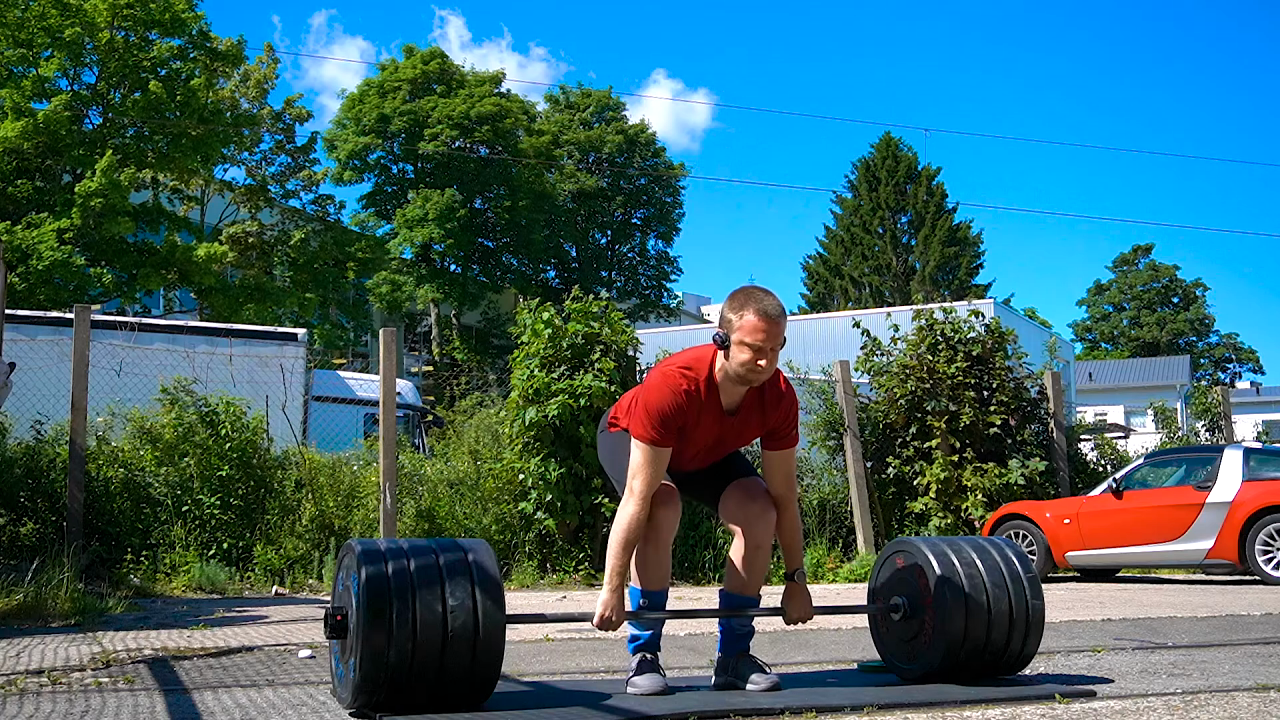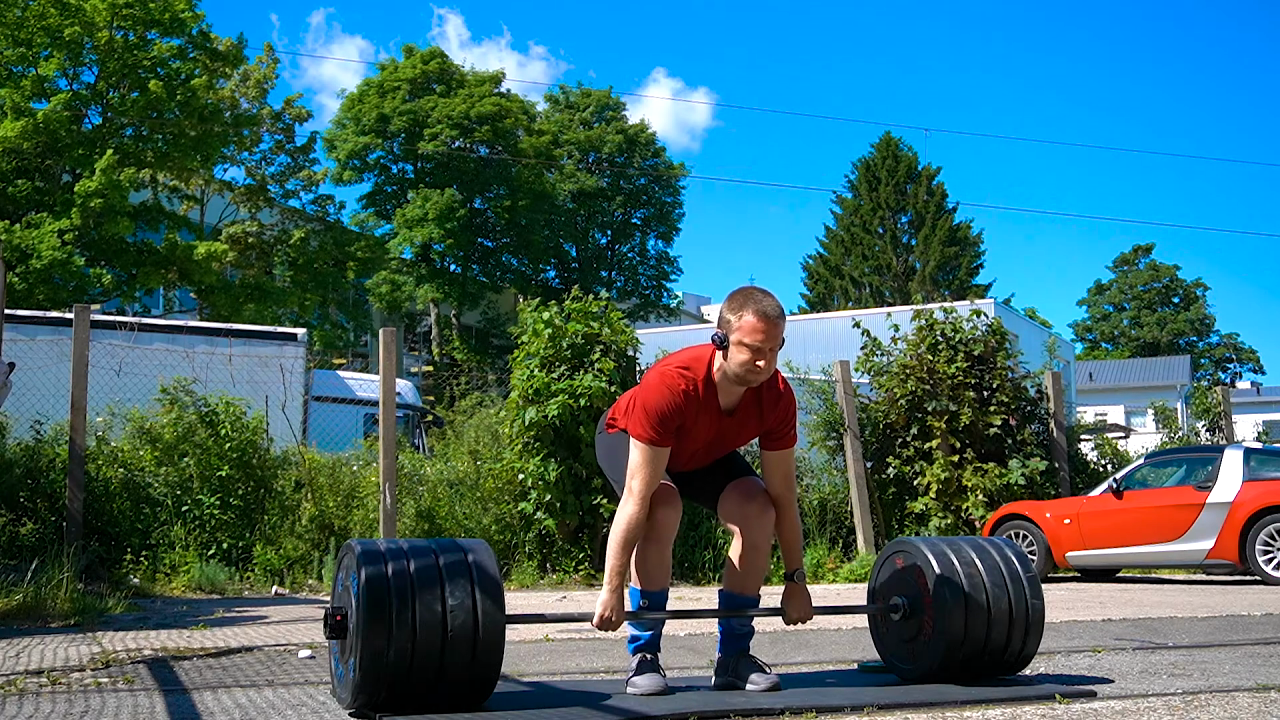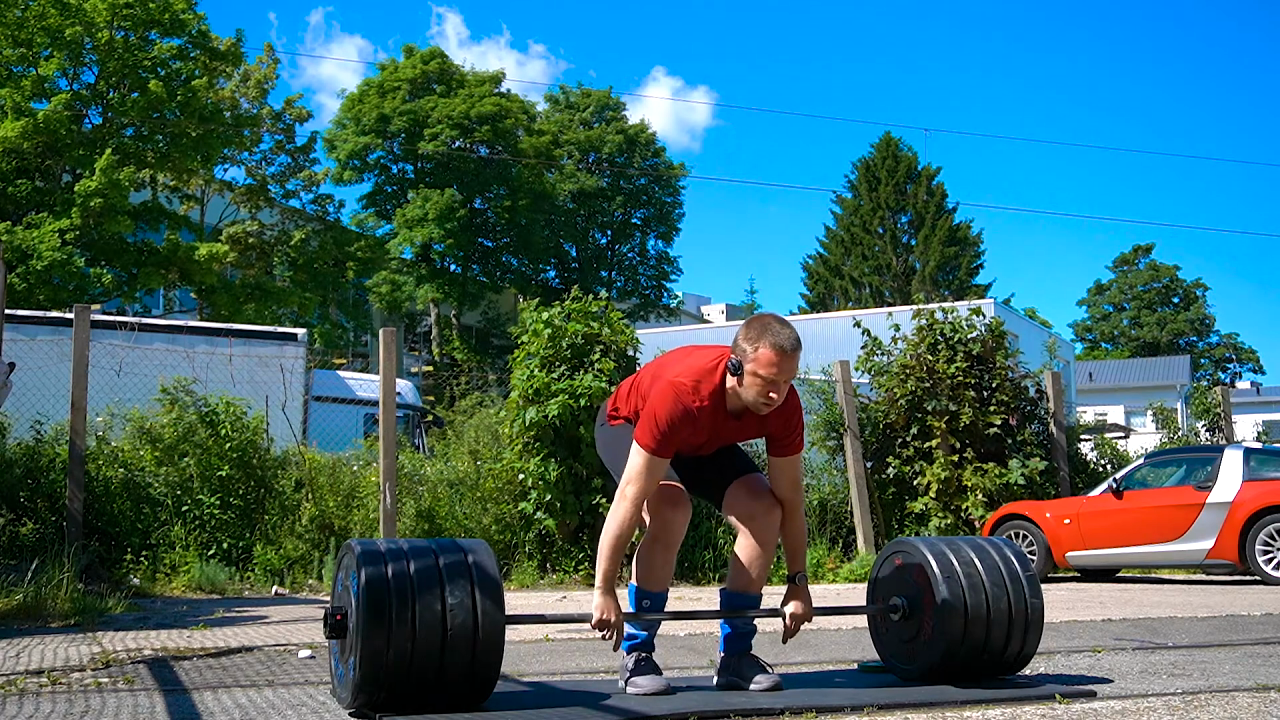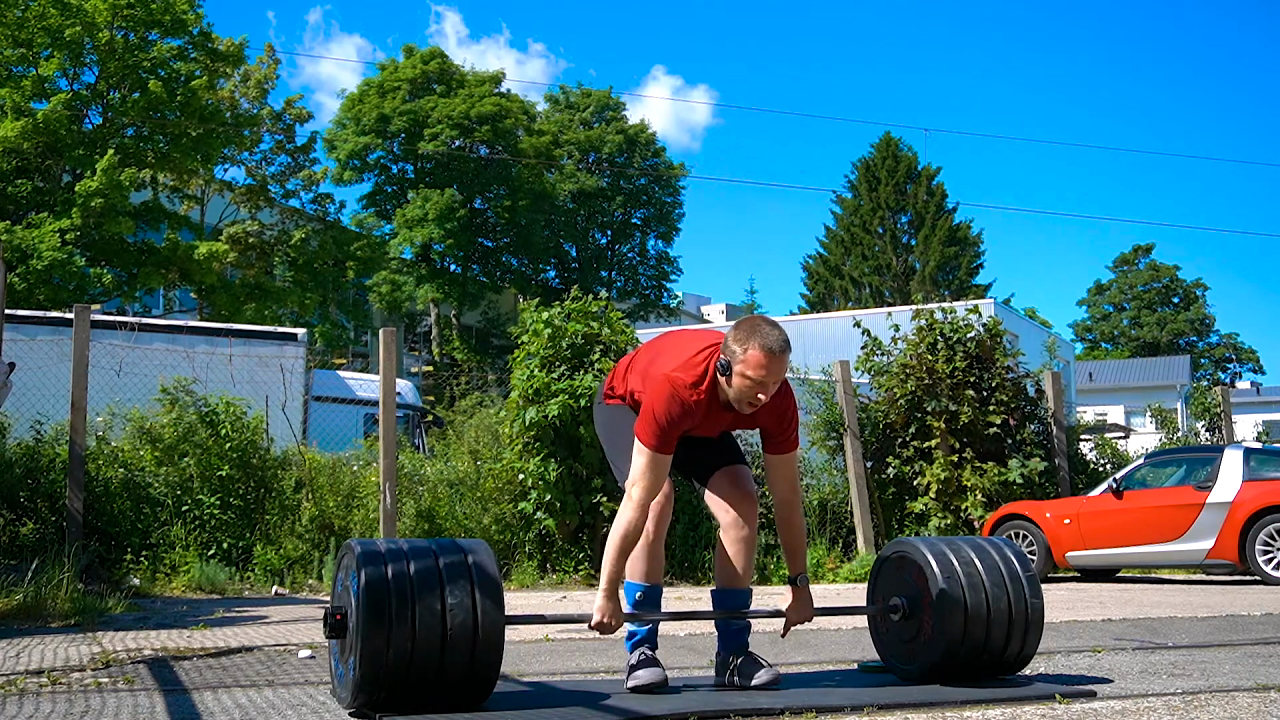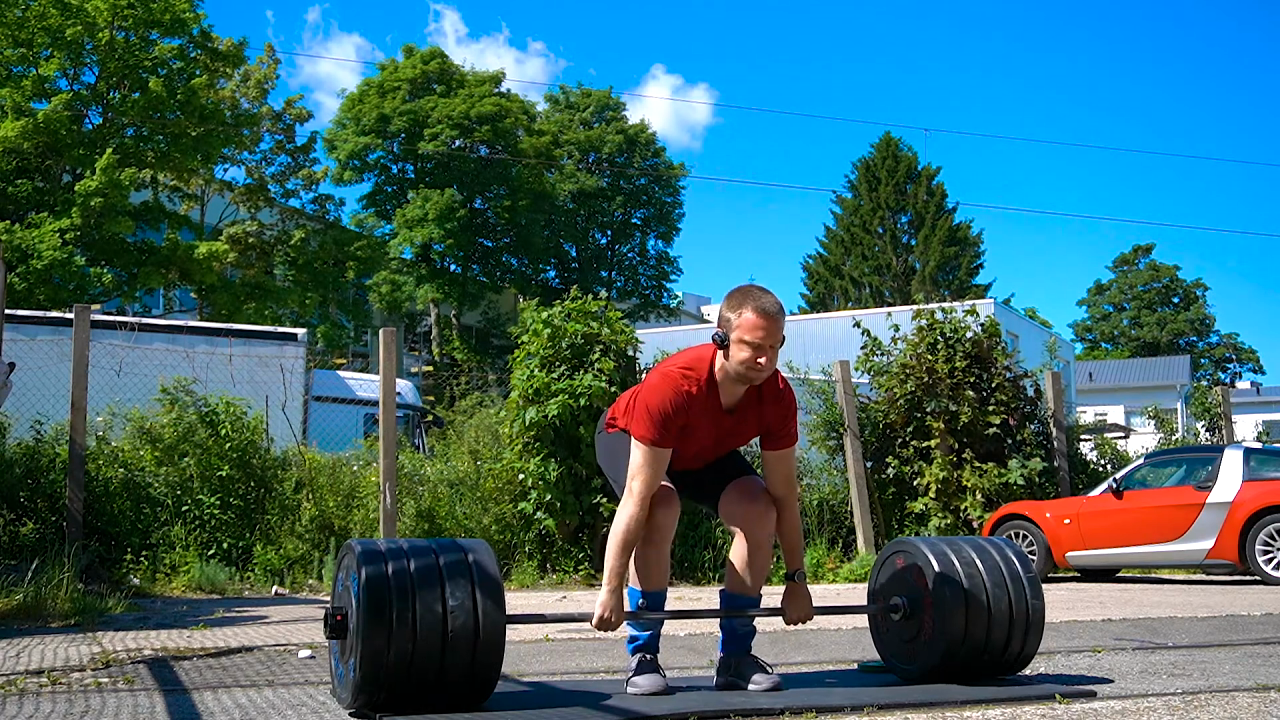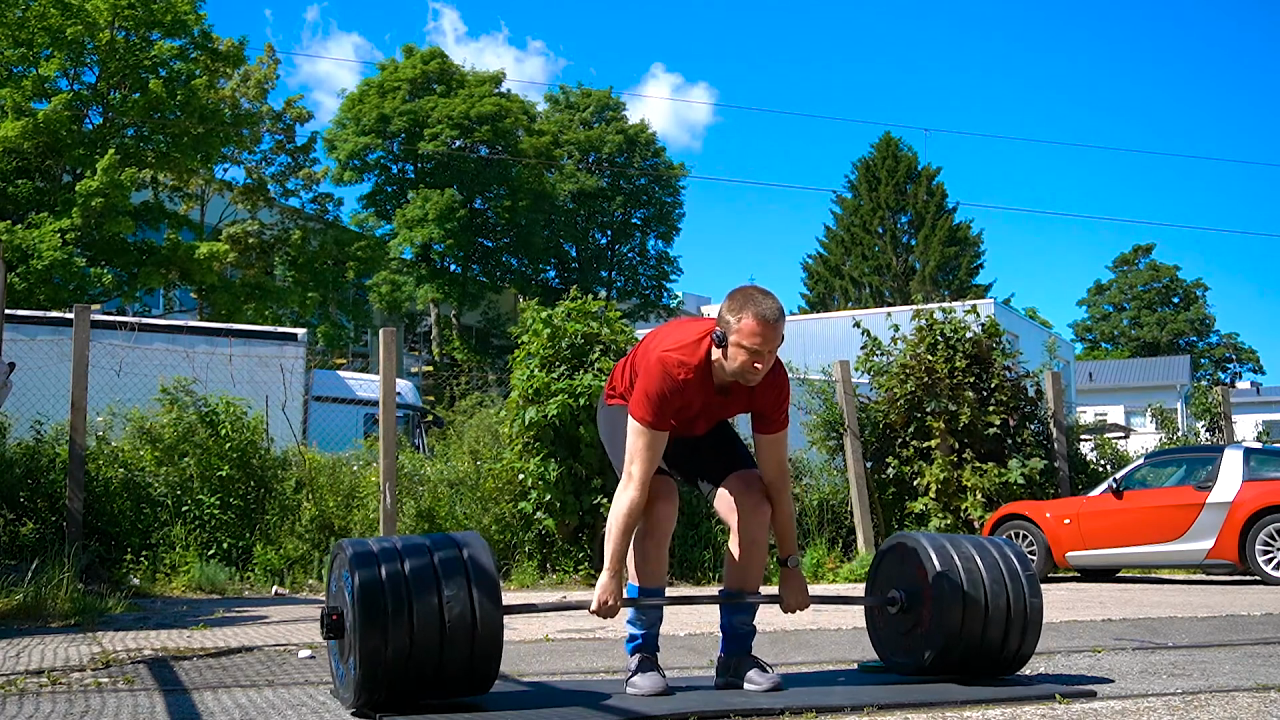
dt=0.7s
person 1, frame 1
left shoulder: (779, 396)
right shoulder: (672, 385)
left elbow: (784, 495)
right elbow: (638, 497)
left wrist: (795, 580)
right wrist: (612, 590)
left hip: (708, 452)
right hip: (629, 437)
left knee: (759, 516)
right knee: (663, 511)
left ankle: (733, 655)
right ankle: (643, 654)
person 1, frame 2
left shoulder: (777, 396)
right shoulder: (670, 384)
left elbow: (783, 495)
right elbow: (637, 496)
left wrist: (795, 580)
right wrist: (612, 590)
left hip: (706, 452)
right hip: (627, 438)
left knee: (757, 515)
right knee: (663, 510)
left ankle: (733, 655)
right ankle: (643, 655)
person 1, frame 3
left shoulder: (784, 405)
right shoulder: (679, 394)
left elbow: (790, 498)
right elbow: (629, 498)
left wrist: (797, 583)
right wrist: (603, 591)
left hip: (706, 441)
right hip: (630, 424)
left knee: (763, 512)
right knee: (670, 507)
left ankle: (735, 654)
right ankle: (638, 654)
person 1, frame 4
left shoulder: (777, 398)
right shoulder: (674, 387)
left elbow: (787, 496)
right elbow: (638, 498)
left wrist: (799, 583)
right wrist: (607, 593)
left hip: (703, 423)
right hip: (627, 404)
left knee: (741, 509)
right knee: (657, 503)
left ankle: (734, 653)
right ankle: (641, 649)
person 1, frame 5
left shoulder: (777, 396)
right shoulder: (672, 385)
left elbow: (784, 494)
right elbow: (637, 497)
left wrist: (796, 580)
right wrist: (611, 590)
left hip: (705, 453)
right hip: (627, 437)
left knee: (759, 514)
right knee: (661, 508)
left ankle: (735, 655)
right ankle: (642, 655)
person 1, frame 6
left shoulder: (771, 380)
right shoulder: (668, 366)
left elbow: (776, 478)
right elbow: (636, 481)
left wrist: (791, 566)
right wrist: (610, 573)
left hip: (702, 422)
right hip: (629, 409)
left knee: (754, 510)
right knee: (659, 505)
left ankle: (735, 654)
right ankle: (642, 655)
